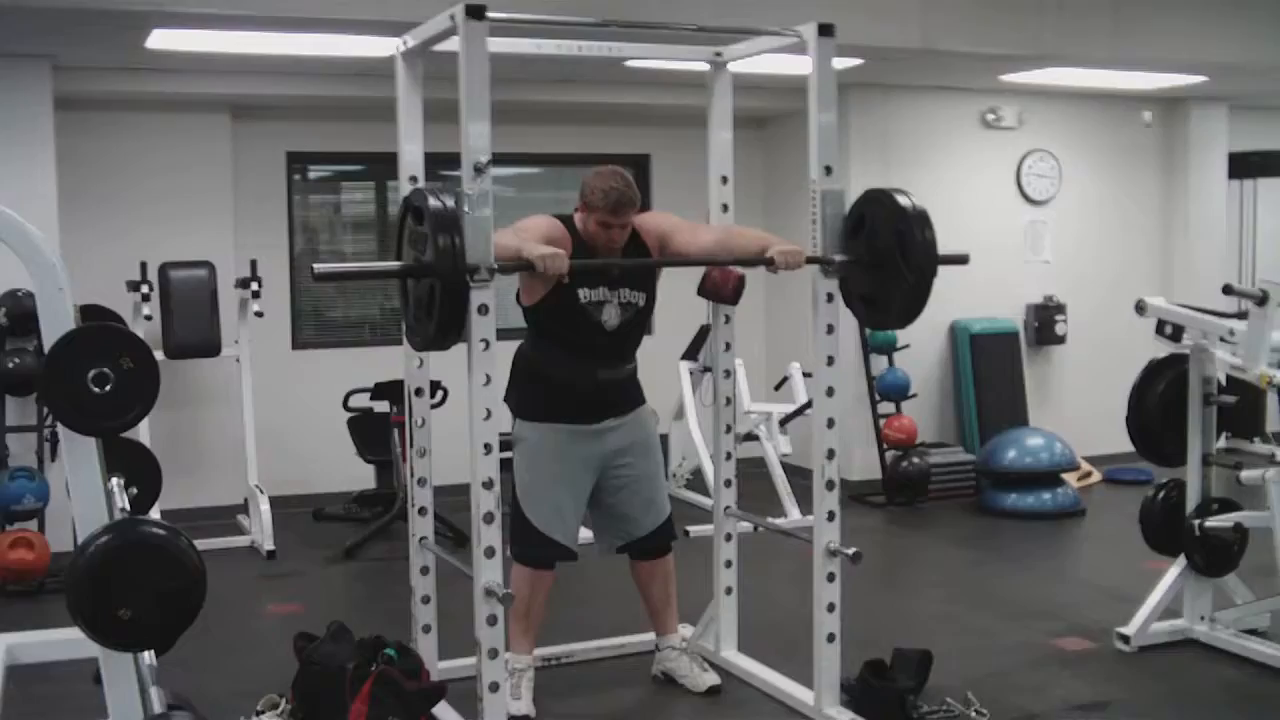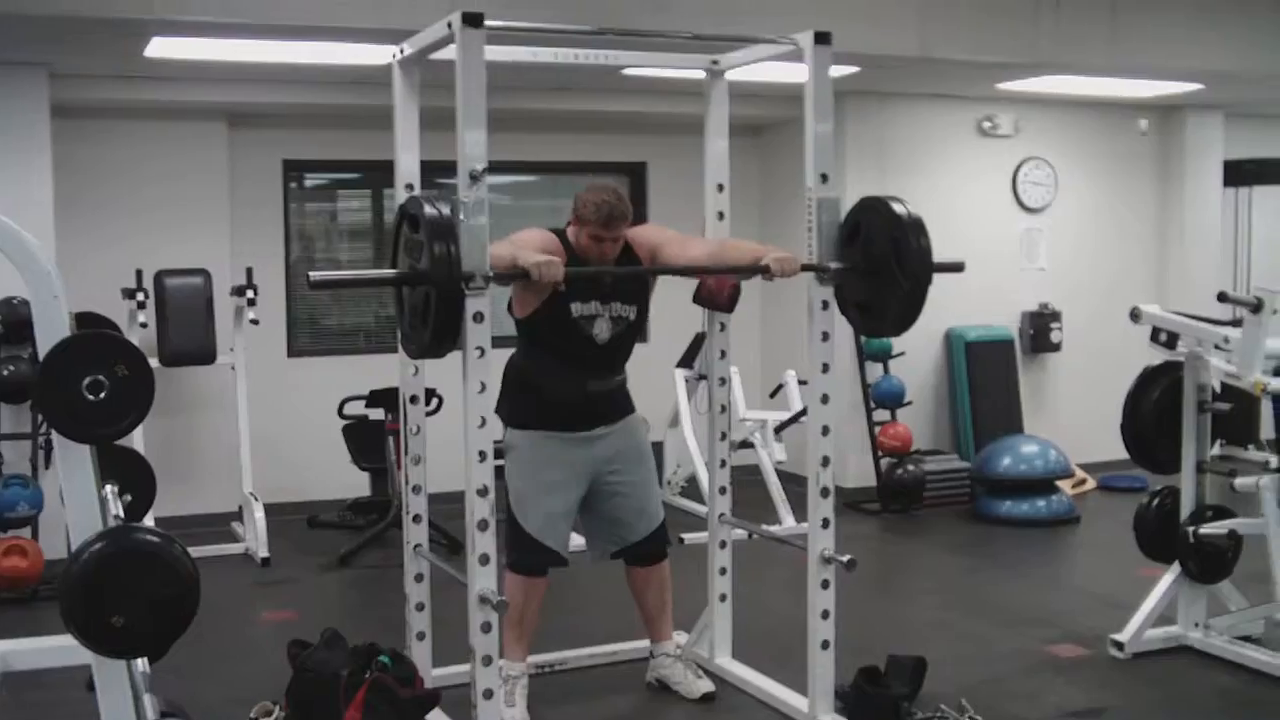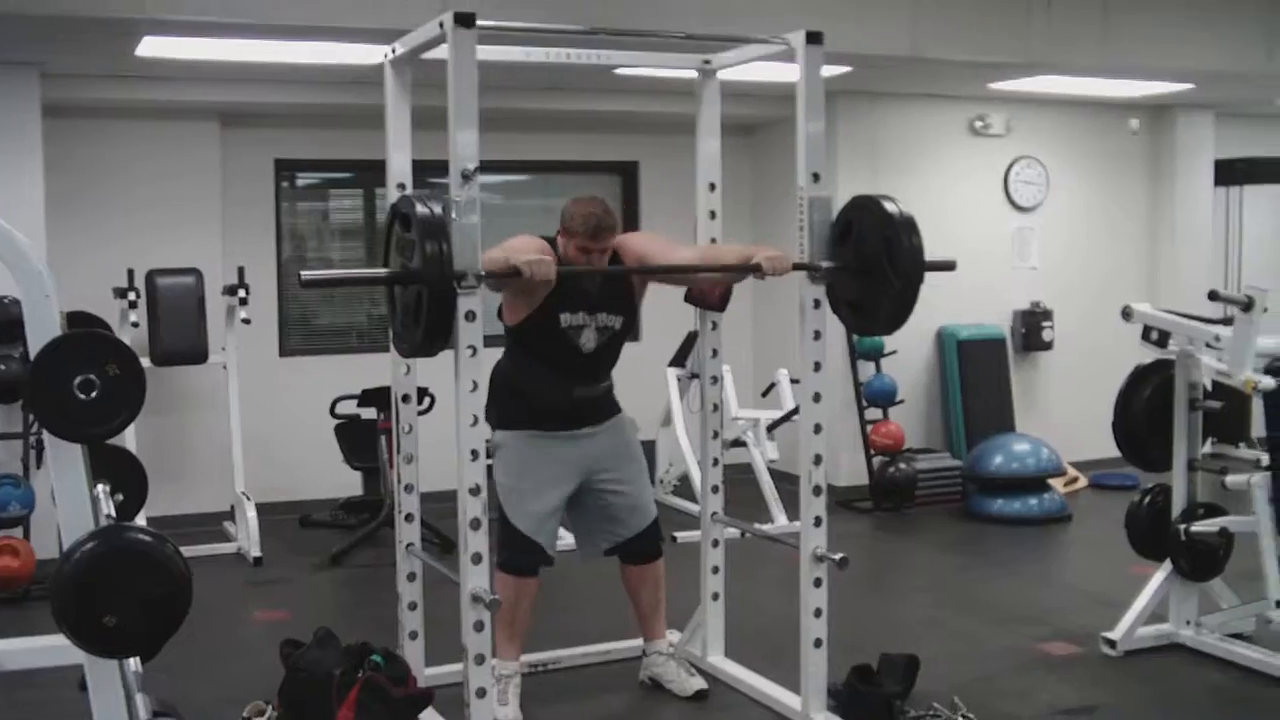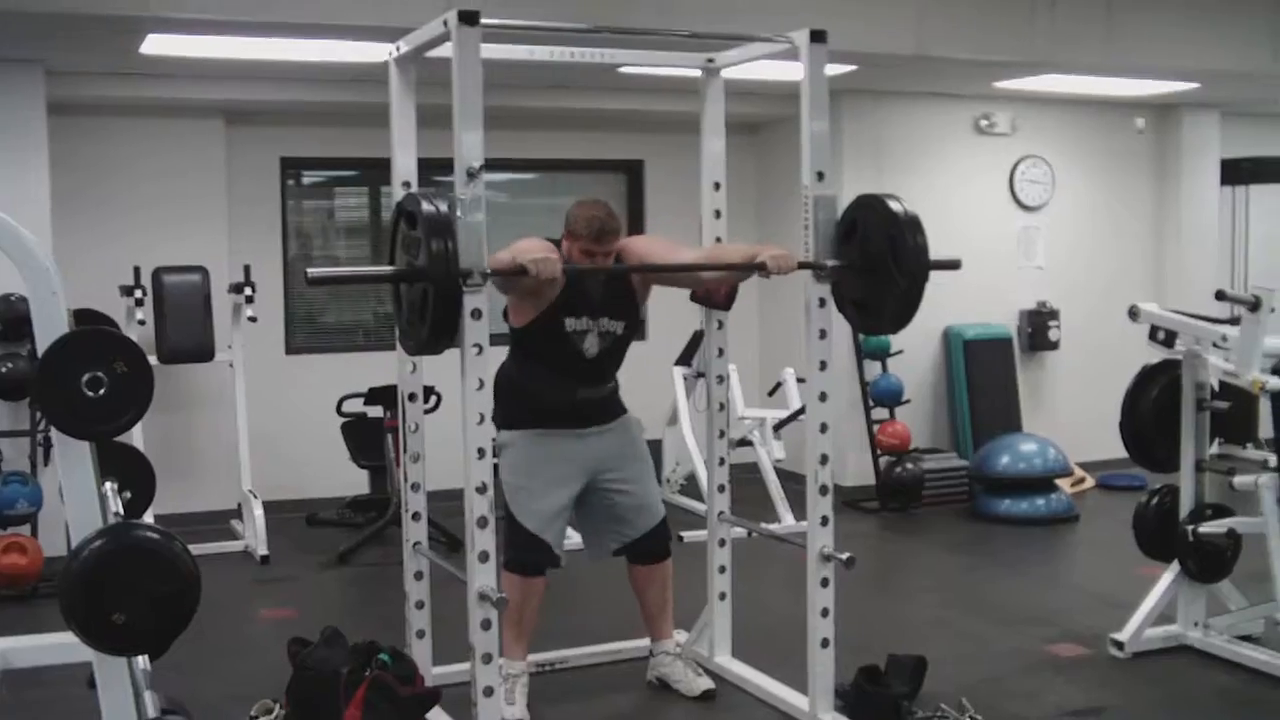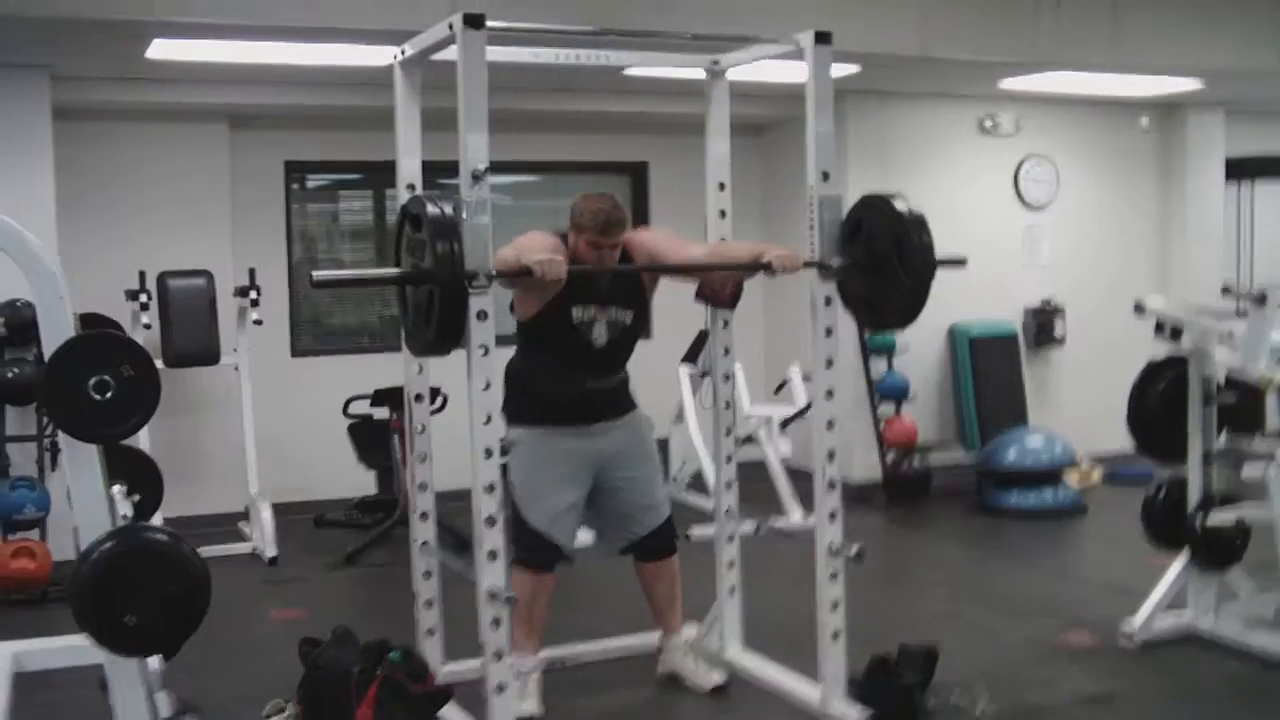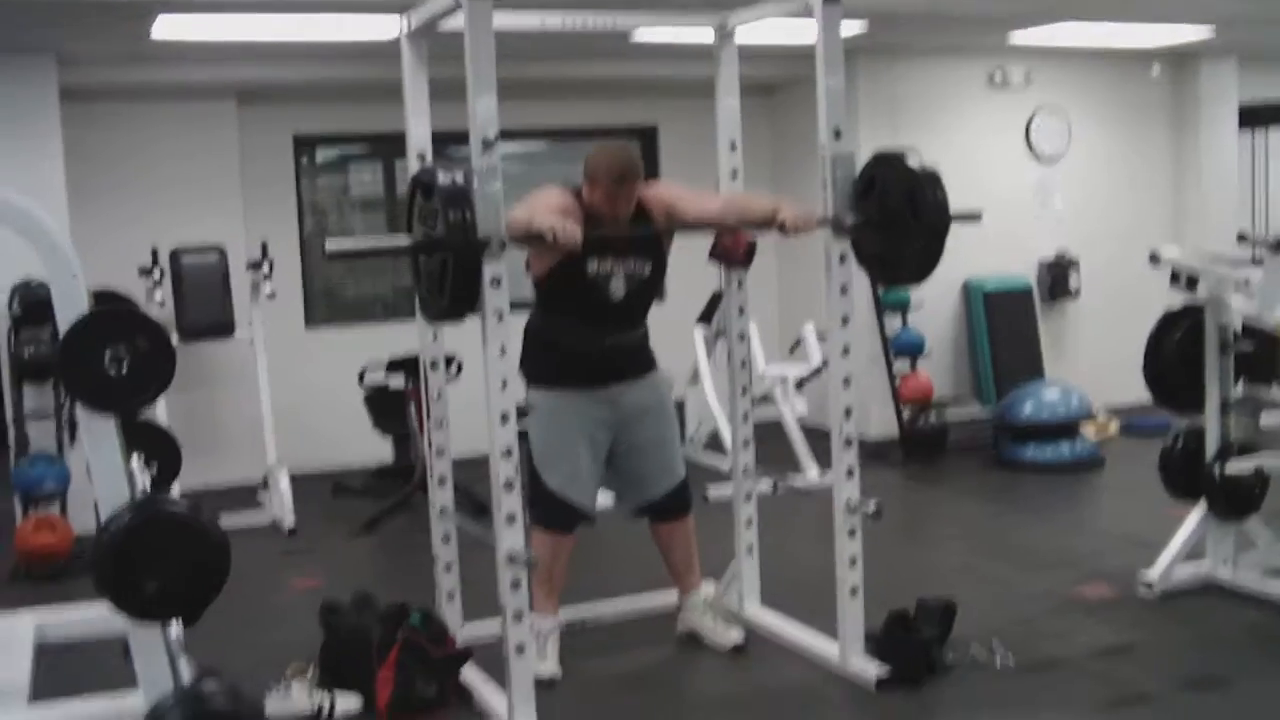
dt=0.1s
person 1, frame 1
left shoulder: (652, 233)
right shoulder: (550, 234)
left elbow: (715, 237)
right elbow: (498, 244)
left wrist: (771, 245)
right wrist: (528, 251)
left hip: (623, 412)
right hip: (550, 420)
left knee: (653, 533)
right knee: (539, 543)
left ankle: (671, 649)
right ankle: (518, 667)
person 1, frame 2
left shoulder: (644, 246)
right shoulder: (544, 247)
left elbow: (707, 250)
right elbow: (494, 256)
left wrist: (765, 255)
right wrist: (524, 260)
left hip: (614, 419)
right hip: (541, 428)
left knee: (648, 540)
right knee: (532, 550)
left ankle: (665, 656)
right ankle: (512, 674)
person 1, frame 3
left shoulder: (633, 255)
right shoulder: (534, 257)
left elbow: (698, 258)
right elbow: (491, 265)
left wrist: (755, 256)
right wrist: (519, 265)
left hip: (601, 421)
right hip: (529, 430)
left knee: (643, 537)
right knee: (522, 549)
left ankle: (658, 655)
right ankle: (504, 674)
person 1, frame 4
left shoulder: (637, 259)
right shoulder: (540, 261)
left elbow: (703, 260)
right elbow: (498, 267)
left wrist: (759, 255)
right wrist: (526, 264)
left hip: (607, 422)
right hip: (535, 429)
left knee: (651, 537)
right knee: (529, 549)
left ankle: (665, 655)
right ankle: (512, 673)
person 1, frame 5
left shoulder: (643, 250)
right shoulder: (547, 251)
left elbow: (707, 255)
right elbow: (506, 258)
left wrist: (765, 253)
right wrist: (530, 261)
left hip: (617, 418)
right hip: (546, 426)
left knee: (656, 535)
right knee: (539, 546)
left ankle: (676, 649)
right ankle: (524, 669)
person 1, frame 6
left shoulder: (659, 203)
right shoulder: (560, 207)
left elbow: (721, 207)
right elbow: (517, 220)
left wrist: (778, 210)
right wrist: (542, 224)
left hip: (636, 376)
right hip: (563, 388)
left knee: (671, 495)
right knee: (557, 507)
left ankle: (694, 608)
right ankle: (543, 630)
